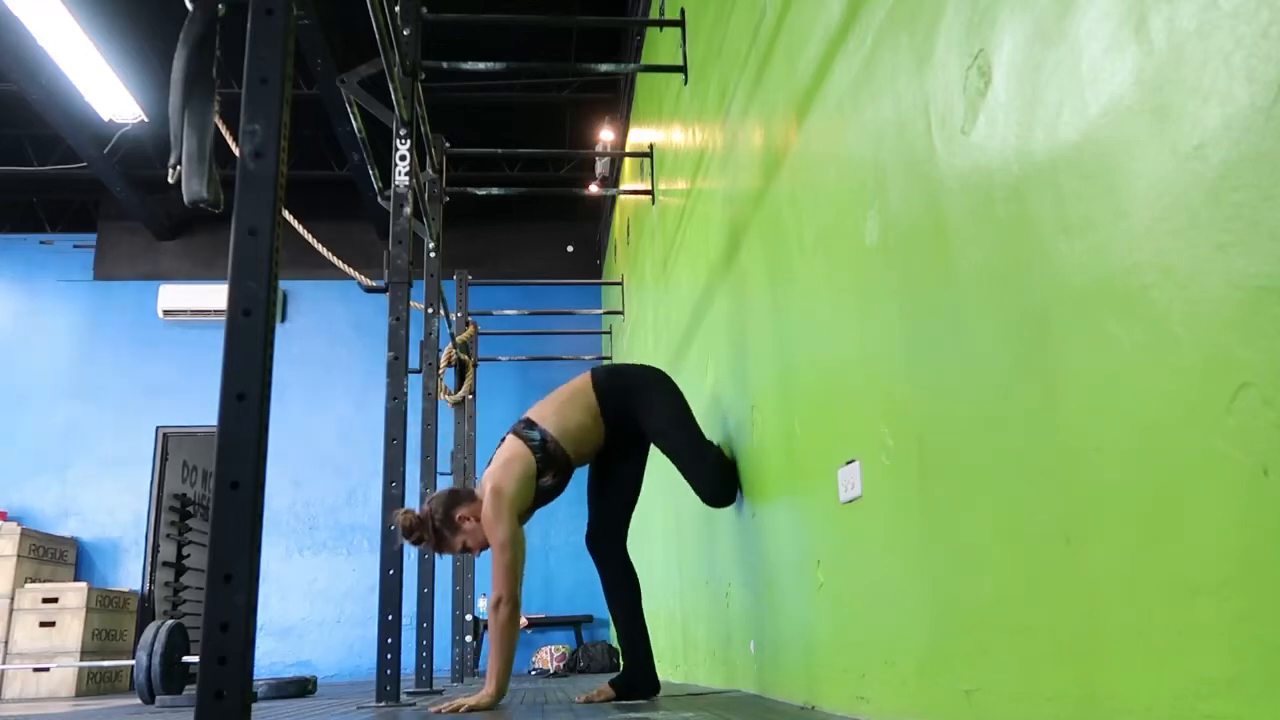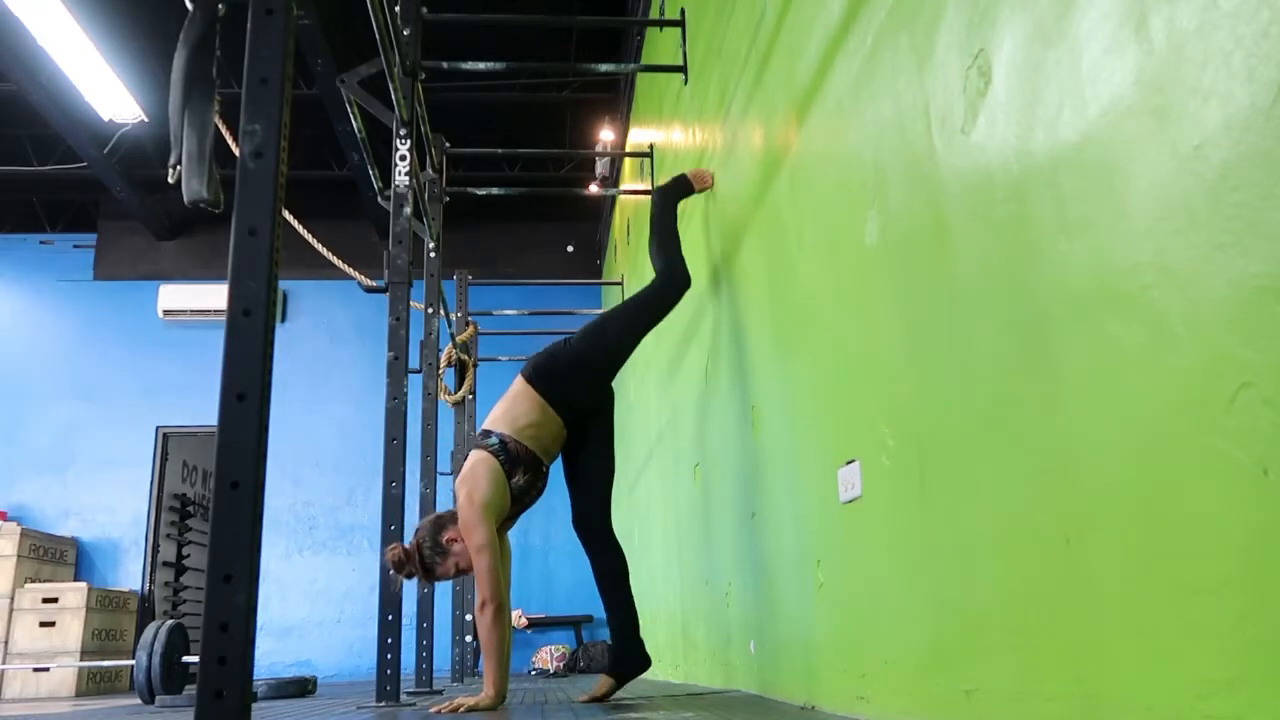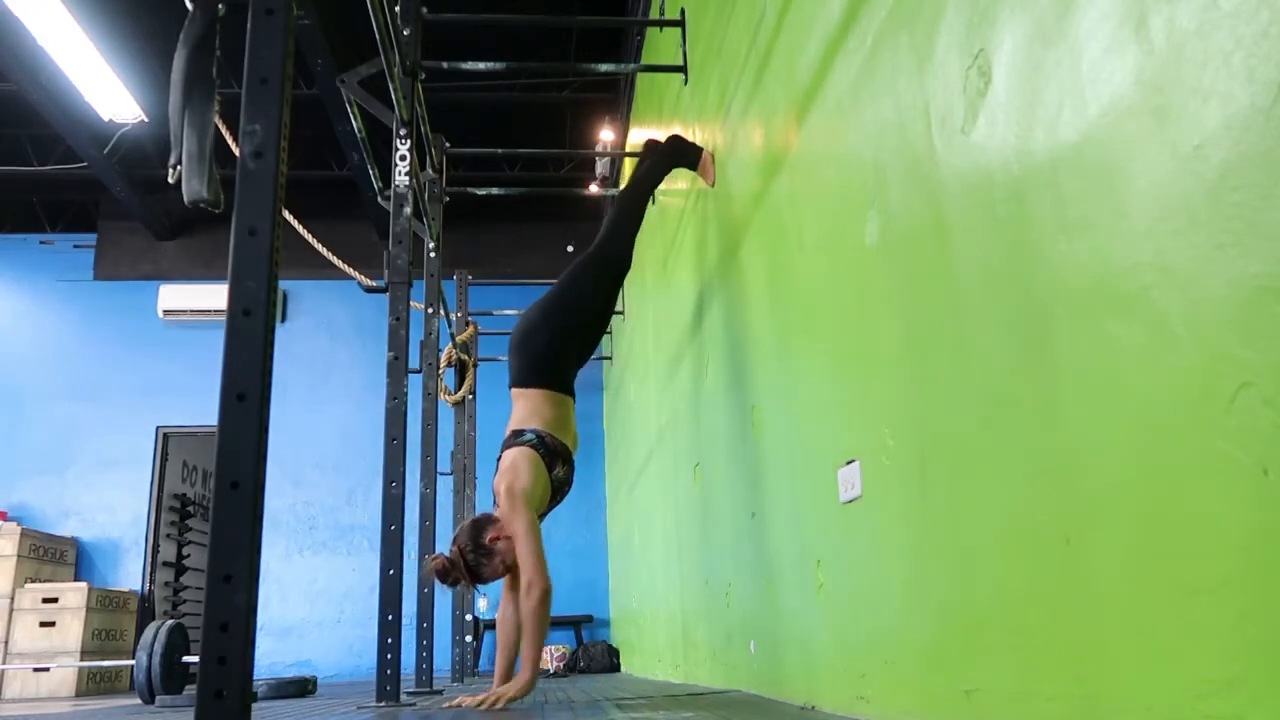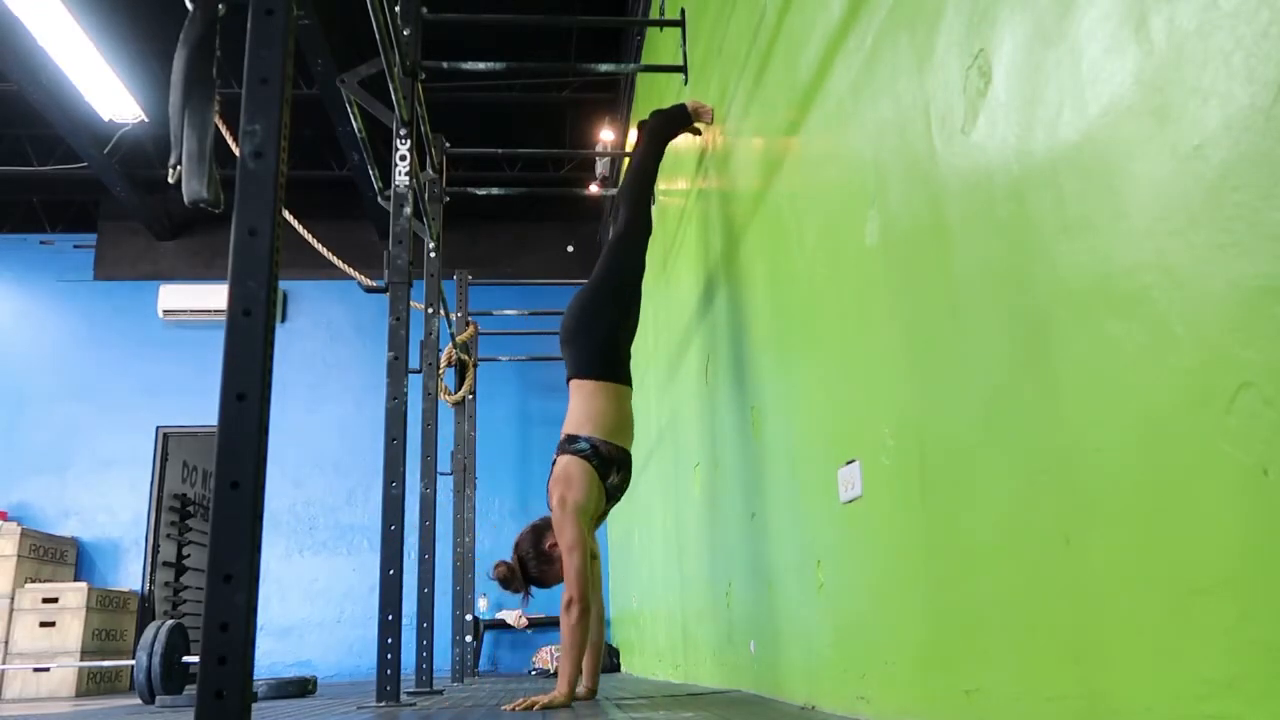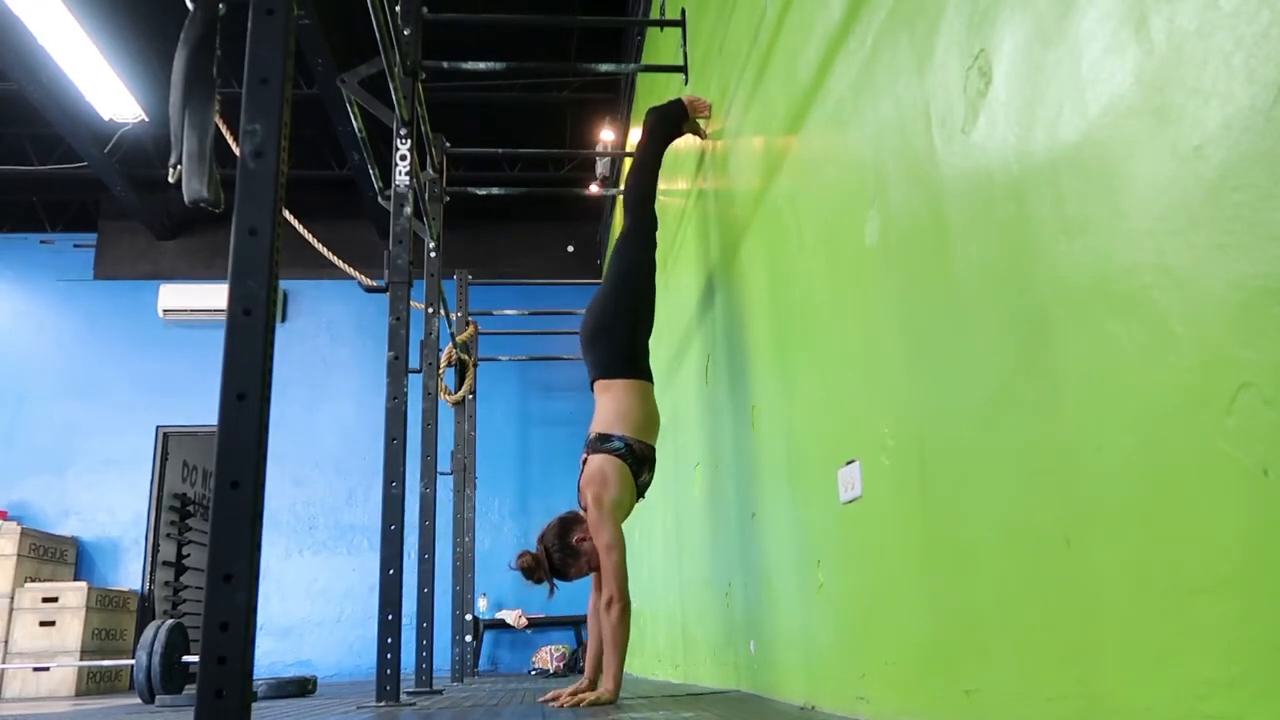
dt=1s
person 1, frame 1
left shoulder: (498, 495)
right shoulder: (494, 495)
left elbow: (504, 601)
right elbow: (506, 602)
left wrist: (493, 689)
right wrist: (495, 686)
left hip: (635, 392)
right hip: (613, 416)
left knee: (717, 489)
right knee: (605, 544)
right ankle: (638, 673)
person 1, frame 2
left shoulder: (475, 508)
right shoulder: (485, 517)
left elbow: (490, 604)
right elbow: (496, 603)
left wrist: (491, 693)
right wrist: (495, 690)
left hip: (568, 376)
right hip: (571, 400)
left knee: (671, 284)
right knee: (592, 524)
left ankle: (670, 196)
right ankle: (627, 654)
person 1, frame 3
left shoulder: (514, 499)
right shoulder: (509, 509)
left elbow: (535, 589)
right elbow: (517, 599)
left wrist: (523, 675)
right wrist: (500, 684)
left hip: (546, 347)
right hip: (547, 357)
left knee: (612, 244)
right knee: (612, 253)
left ankle: (677, 155)
person 1, frame 4
left shoulder: (571, 503)
right shoulder: (571, 506)
left elbow: (577, 602)
right elbow: (585, 600)
left wrist: (567, 688)
right wrist: (585, 682)
left hip: (596, 343)
right hip: (594, 350)
left knee: (630, 231)
right knee: (629, 235)
left ankle: (666, 125)
person 1, frame 5
left shoulder: (599, 497)
right shoulder: (595, 502)
left elbow: (613, 599)
left wrist: (606, 685)
right wrist: (591, 678)
left hip: (618, 347)
right hip: (614, 351)
left knee: (638, 228)
right knee: (637, 231)
left ankle: (667, 125)
